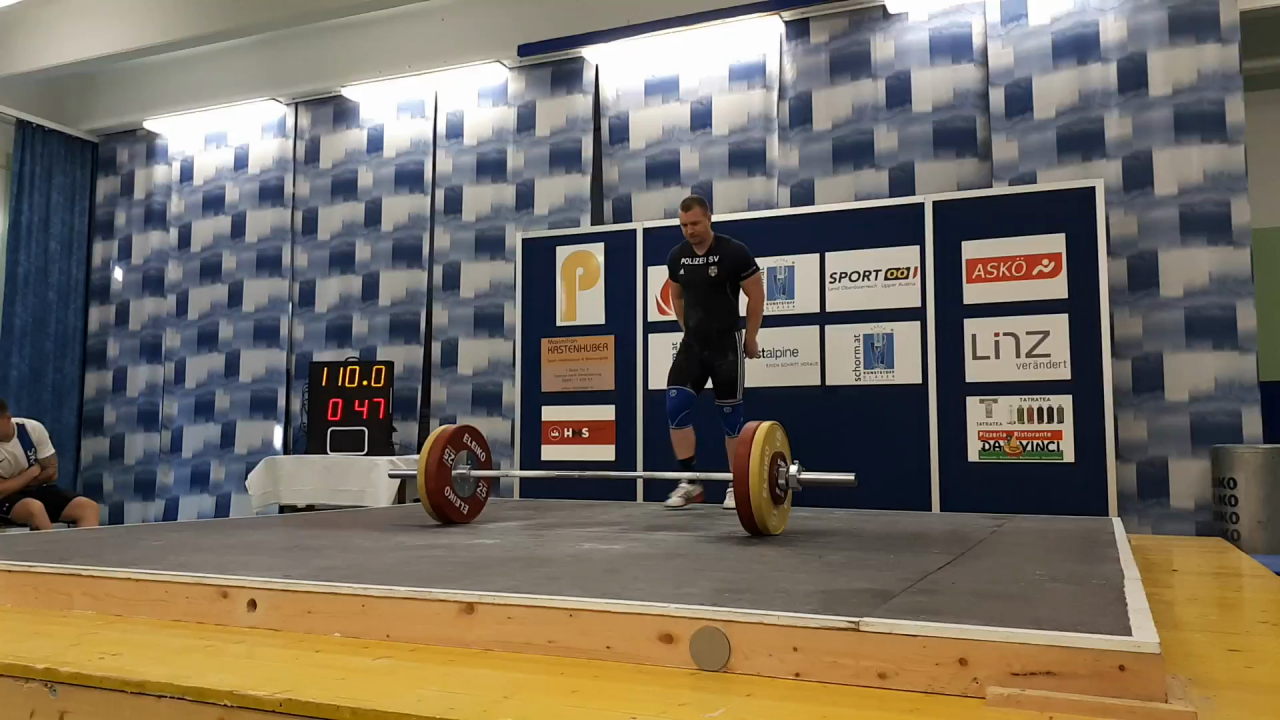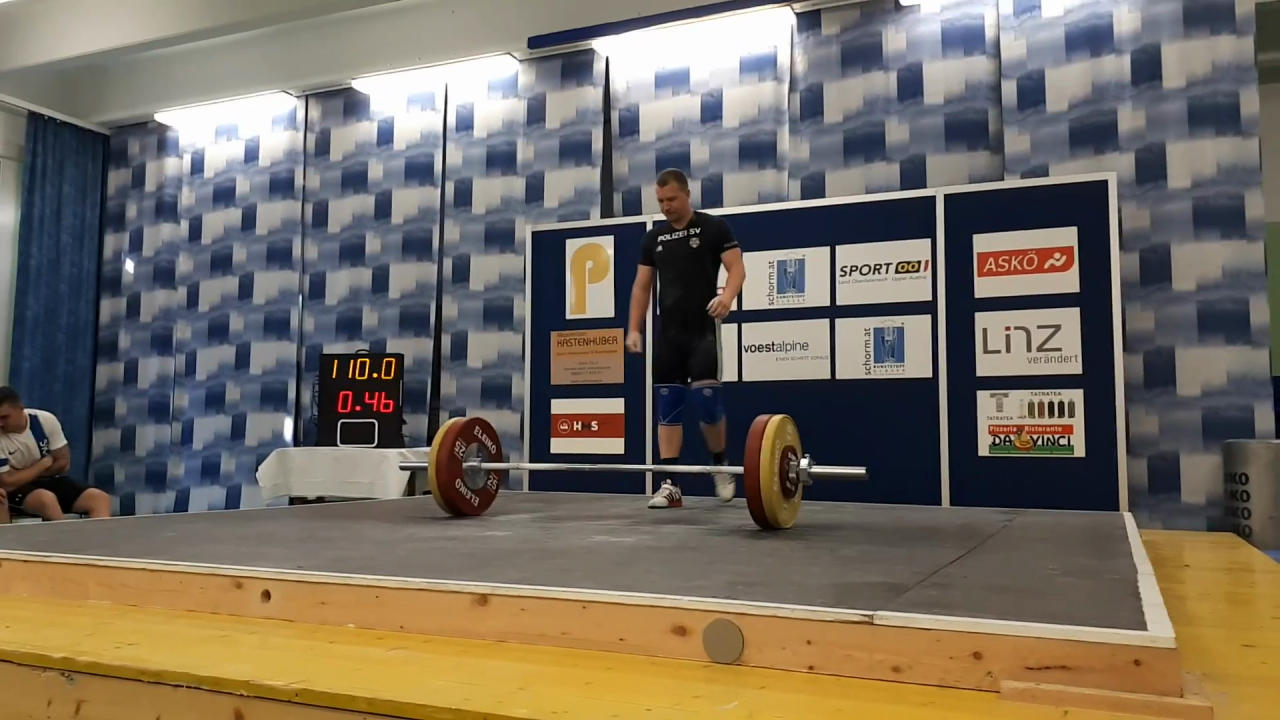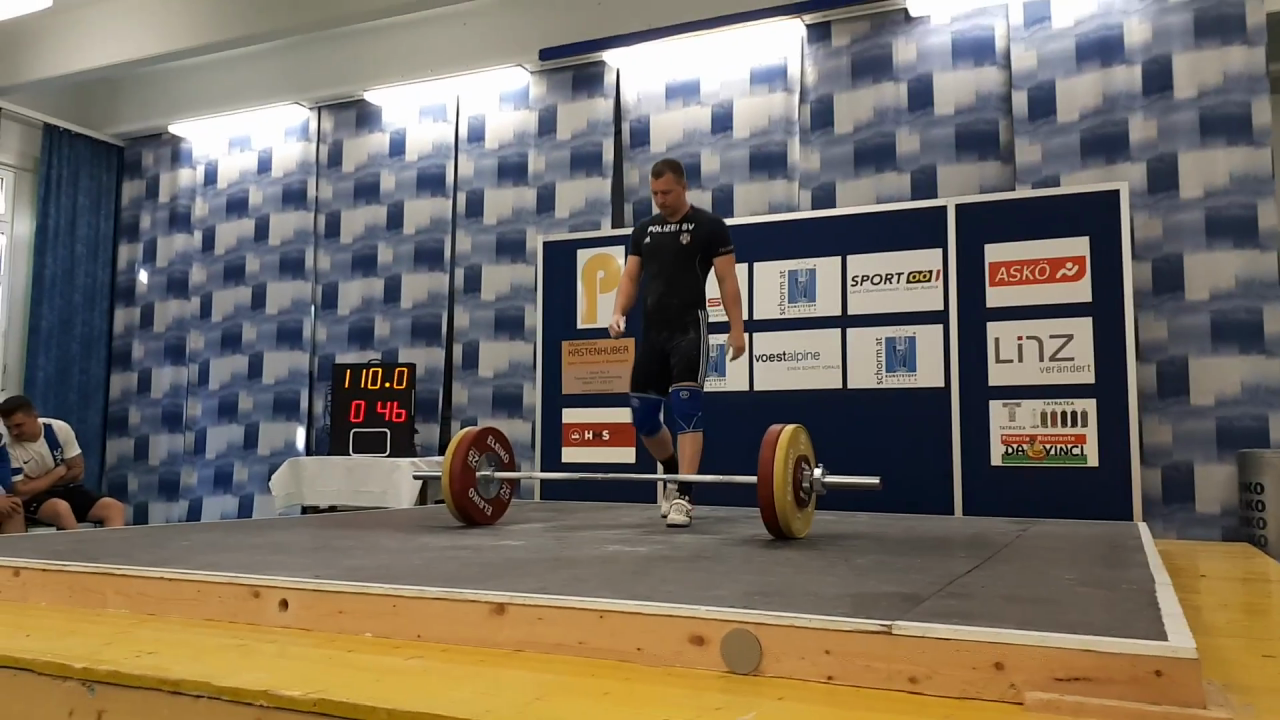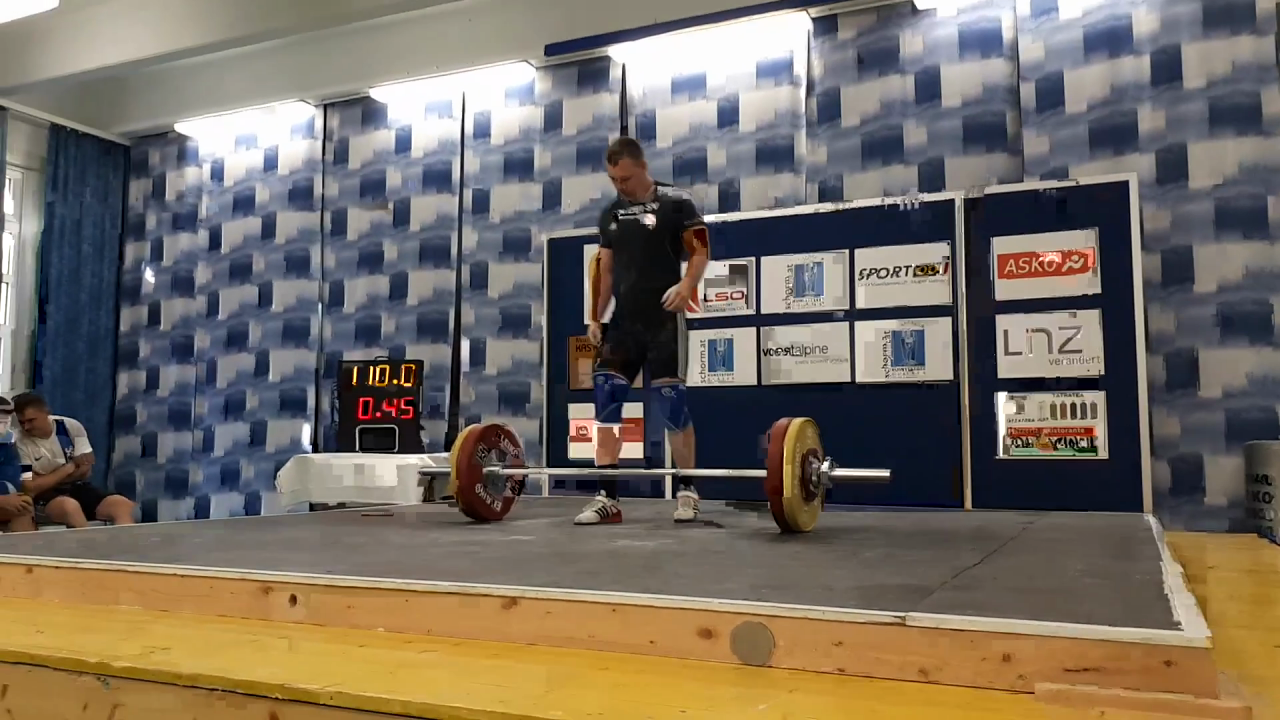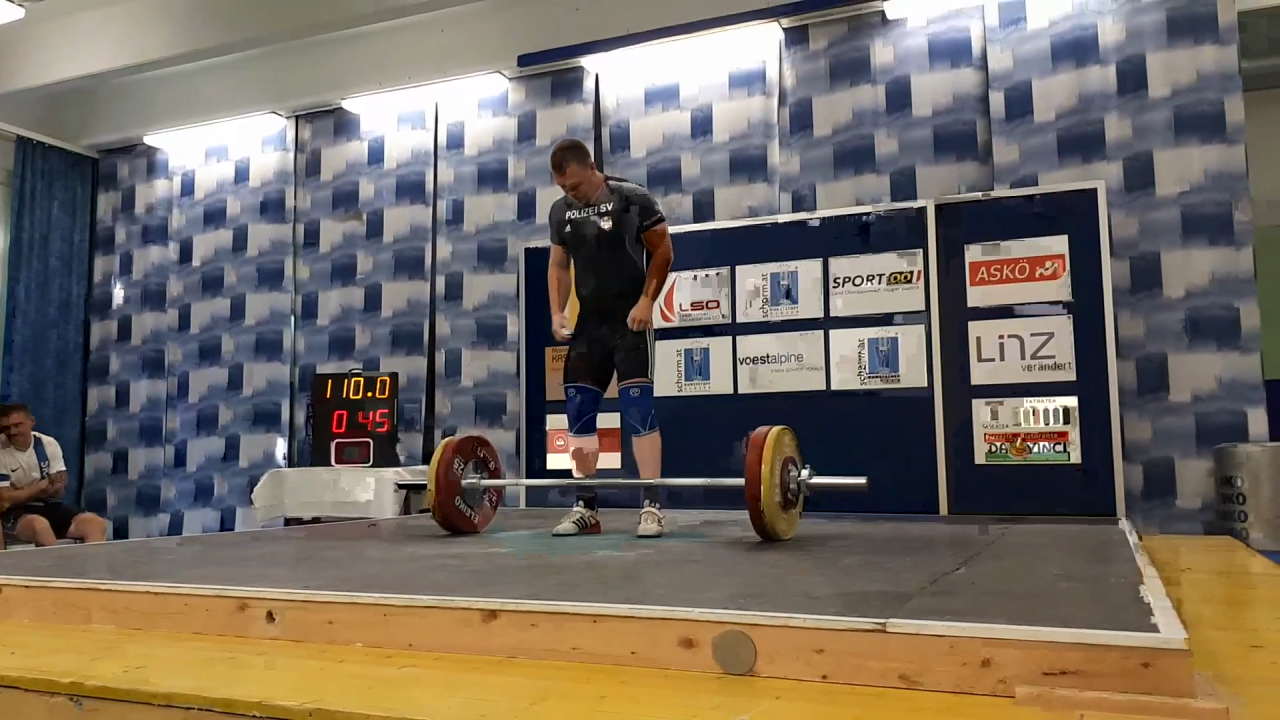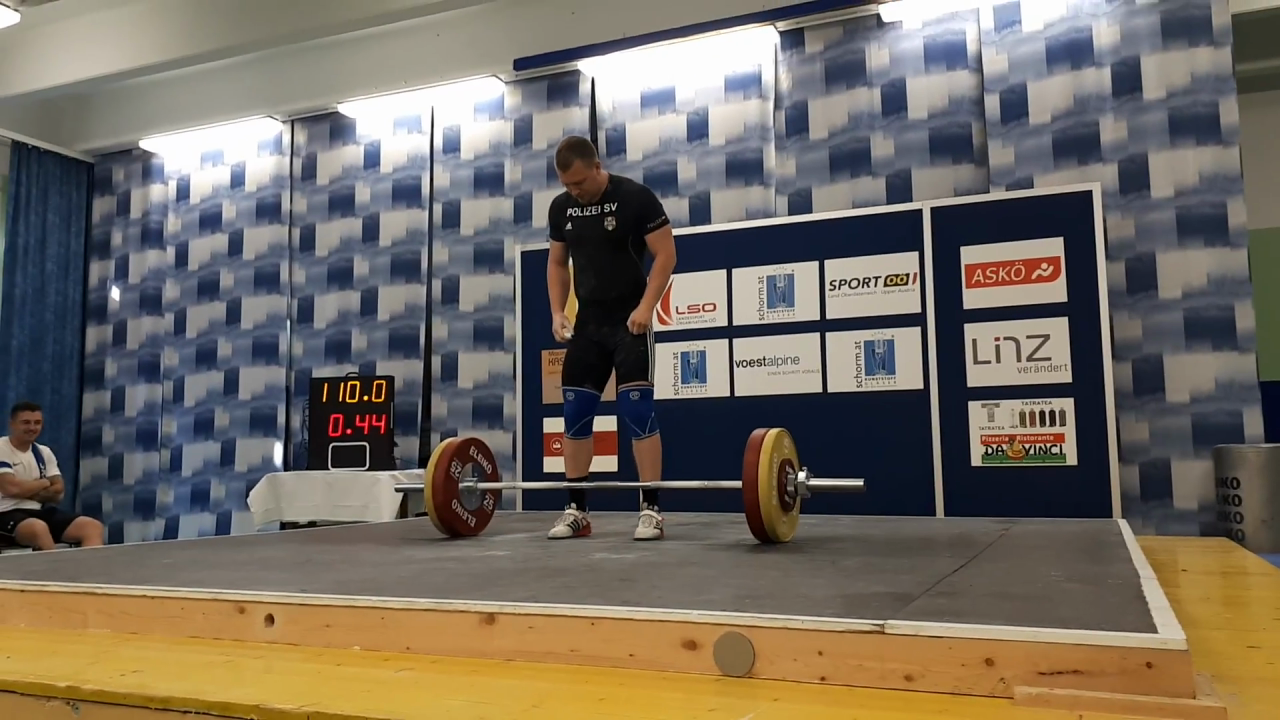
dt=0.5s
person 1, frame 1
left shoulder: (735, 253)
right shoulder: (677, 256)
left elbow: (756, 297)
left wrist: (750, 336)
left hip: (725, 344)
right hip: (693, 344)
left knee: (730, 414)
right knee: (676, 406)
left ankle: (736, 486)
right ankle: (690, 482)
person 1, frame 2
left shoulder: (714, 227)
right shoulder: (653, 238)
left elbow: (736, 268)
right elbow: (642, 286)
left wrist: (727, 296)
right wrist: (634, 328)
left hip: (702, 328)
right hip: (667, 330)
left knee: (706, 400)
right knee: (668, 405)
left ankle: (721, 465)
right ankle: (669, 484)
person 1, frame 3
left shoulder: (709, 225)
right shoulder: (643, 229)
left elbow: (727, 279)
right elbow: (630, 277)
left wrist: (737, 329)
right wrist: (618, 313)
left hip: (688, 328)
right hip: (652, 331)
left knee: (685, 407)
right knee: (643, 415)
left ankle: (683, 496)
right ankle: (674, 475)
person 1, frame 4
left shoulder: (676, 203)
right shoulder: (611, 214)
left elbow: (699, 250)
left wrist: (687, 285)
right wrist: (595, 314)
left hip: (663, 317)
right hip: (624, 319)
left knee: (671, 402)
right knee: (605, 400)
left ankle: (687, 490)
right ankle: (607, 497)
person 1, frame 5
left shoulder: (631, 198)
right shoulder: (560, 212)
left elbow: (662, 251)
right elbow: (558, 265)
left wrist: (646, 301)
right wrist: (557, 311)
left hip: (629, 319)
right hip: (589, 323)
left knee: (638, 406)
right knee: (578, 409)
left ankle: (652, 506)
right ankle: (586, 507)
person 1, frame 6
left shoulder: (636, 198)
right shoulder: (561, 207)
left elbow: (666, 254)
right elbow: (557, 262)
left wrist: (646, 306)
right wrist: (557, 312)
left hip: (629, 321)
right hip: (586, 324)
left knee: (636, 409)
right knee: (575, 413)
left ankle: (651, 509)
right ankle: (576, 509)
